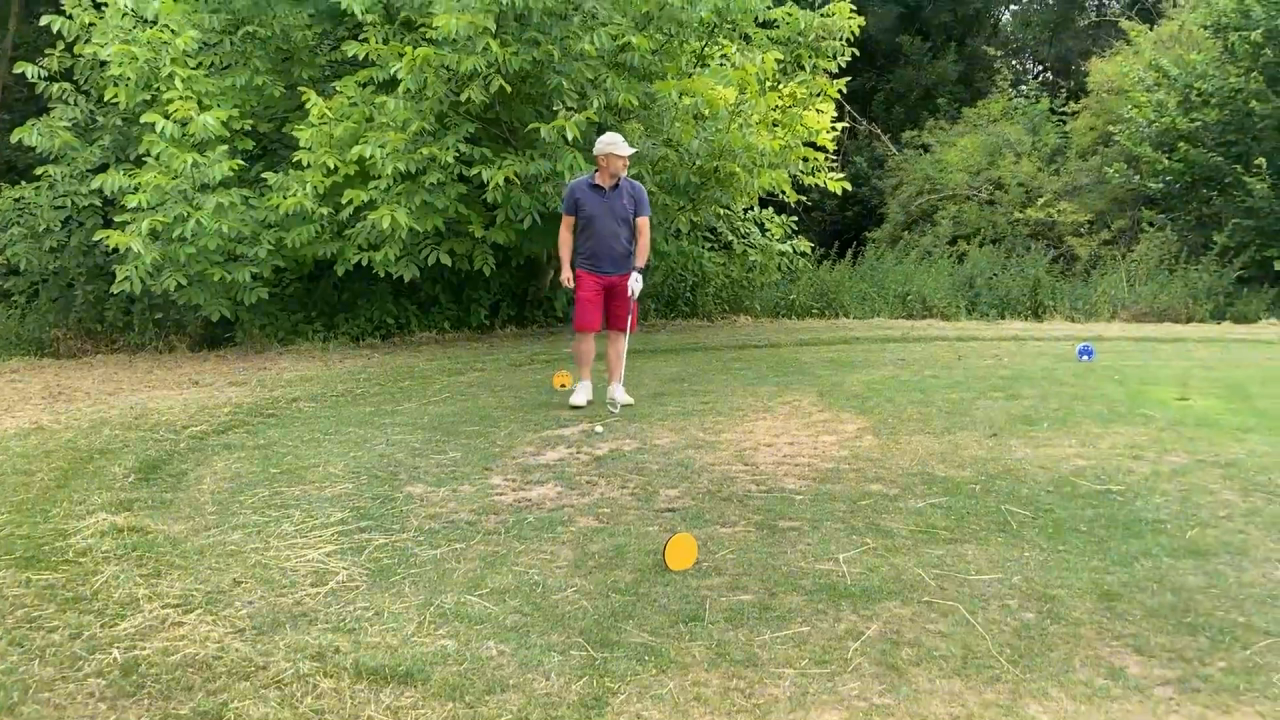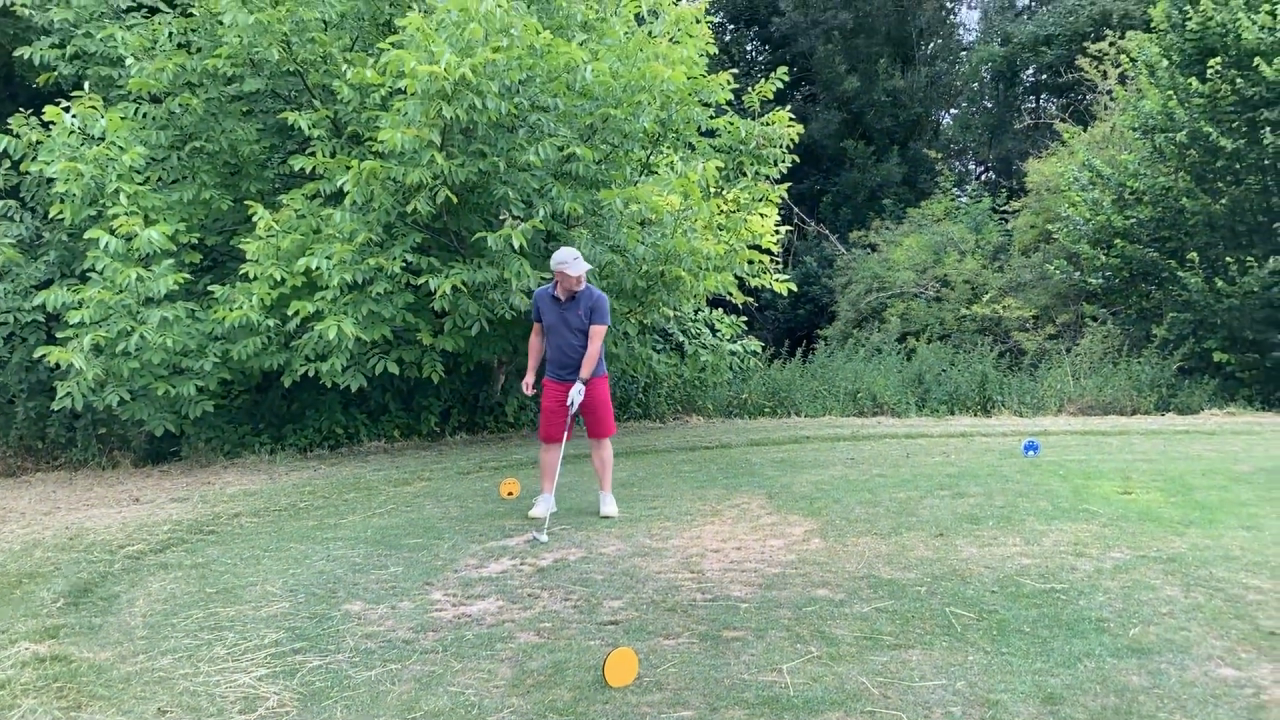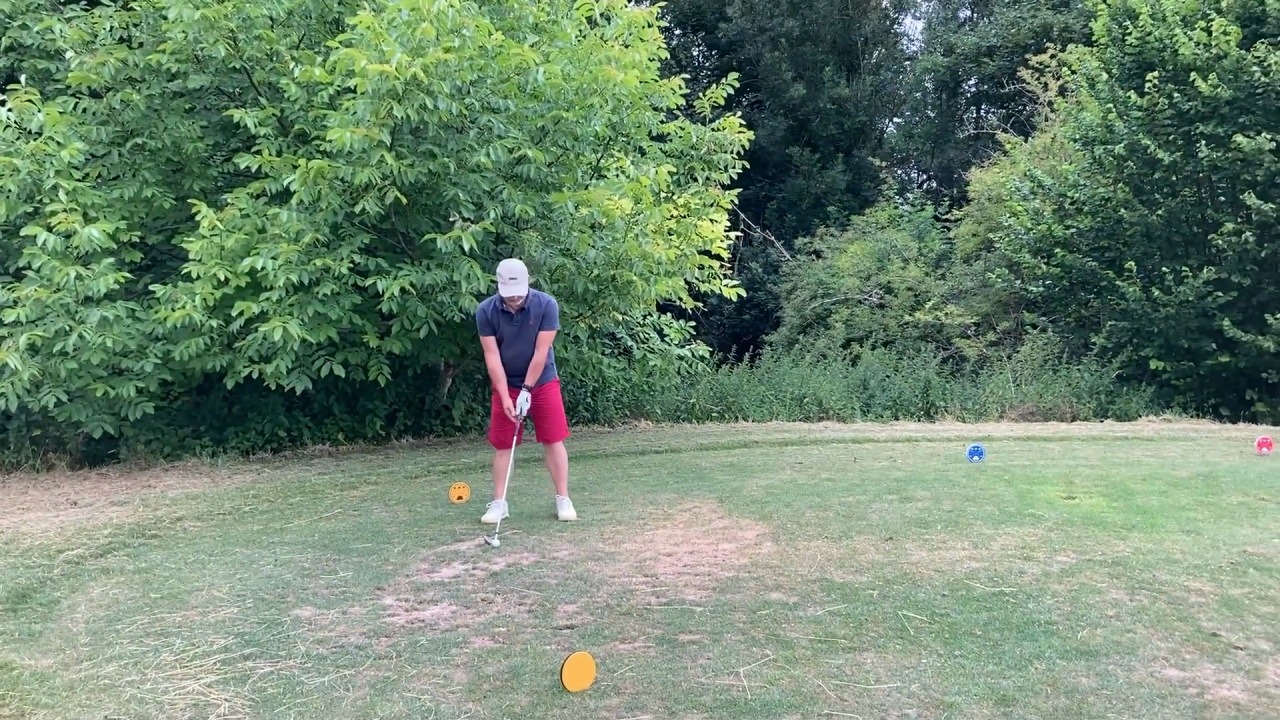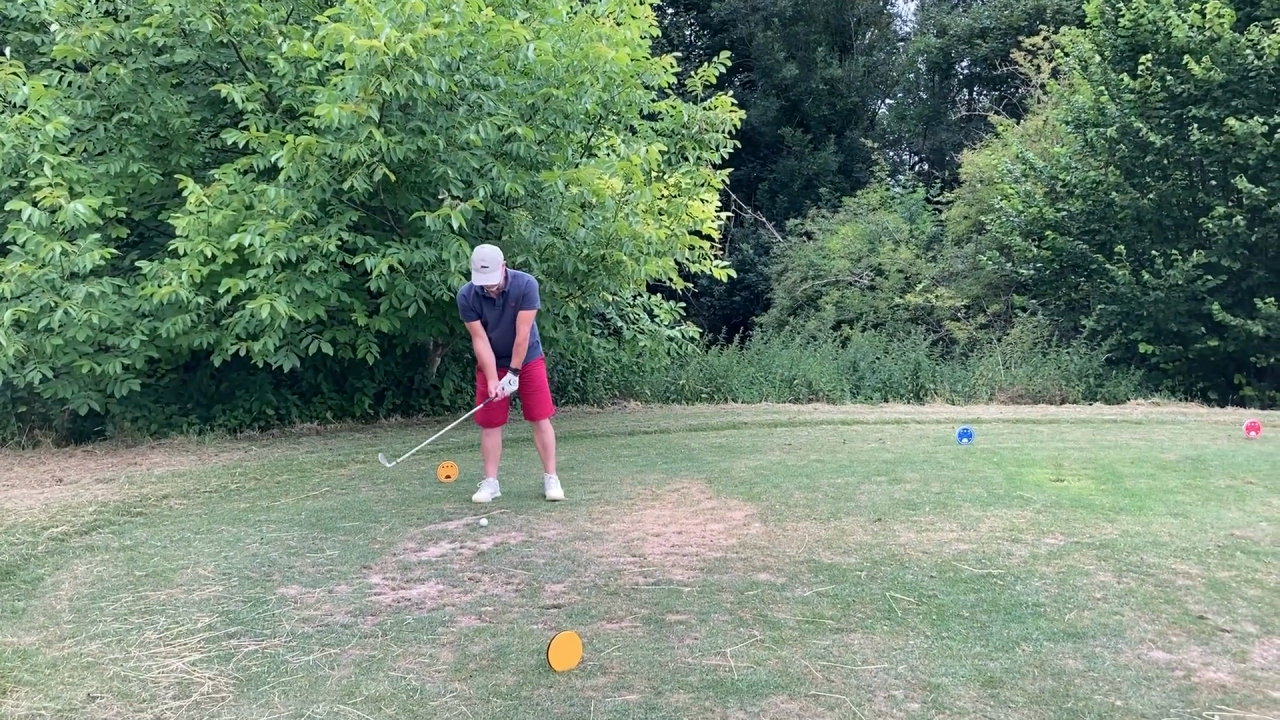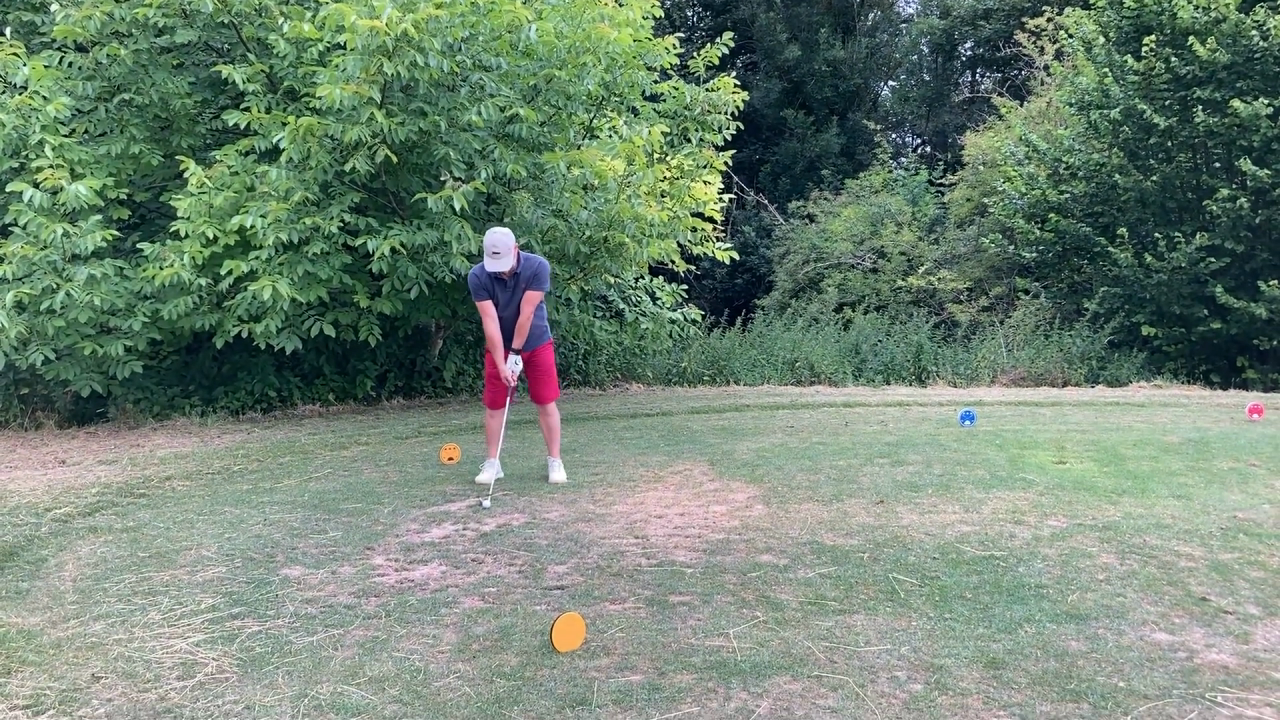
dt=1s
person 1, frame 1
left shoulder: (635, 191)
right shoulder: (577, 189)
left elbow: (643, 233)
right elbow: (566, 230)
left wrist: (638, 271)
right wrist: (566, 266)
left hip: (623, 275)
right hip: (588, 272)
left knee: (617, 332)
right knee: (585, 330)
left ankle: (615, 387)
right ankle: (584, 384)
person 1, frame 2
left shoulder: (597, 299)
right shoulder: (540, 297)
left elbow: (595, 344)
right elbow: (537, 336)
left wrist: (581, 382)
right wrist: (530, 372)
left hip: (593, 379)
right hip: (554, 381)
left knee: (600, 438)
right knee: (549, 440)
left ankle: (606, 495)
right ankle: (546, 497)
person 1, frame 3
left shoulder: (546, 304)
right shoulder: (486, 311)
left elbow: (541, 352)
right elbow: (492, 356)
left wrist: (527, 389)
right wrist: (504, 396)
left hip: (543, 383)
right hip: (506, 386)
left knee: (554, 441)
right knee: (502, 445)
left ankle: (562, 498)
right ankle: (499, 502)
person 1, frame 4
left shoulder: (526, 284)
right shoulder: (466, 296)
left elbow: (523, 333)
right elbow: (480, 340)
left wrist: (514, 373)
right wrist: (492, 380)
left hip: (528, 360)
right hip: (491, 364)
left knee: (540, 419)
right knee: (490, 423)
left ankle: (551, 478)
right ankle: (490, 482)
person 1, frame 5
left shoulder: (538, 266)
right shoulder: (477, 276)
left elbow: (527, 313)
right elbow: (490, 321)
left wrist: (515, 353)
right wrist: (501, 363)
left hip: (537, 344)
right hip: (499, 345)
left knee: (546, 402)
right knee: (494, 405)
left ankle: (555, 461)
right ankle: (492, 462)
